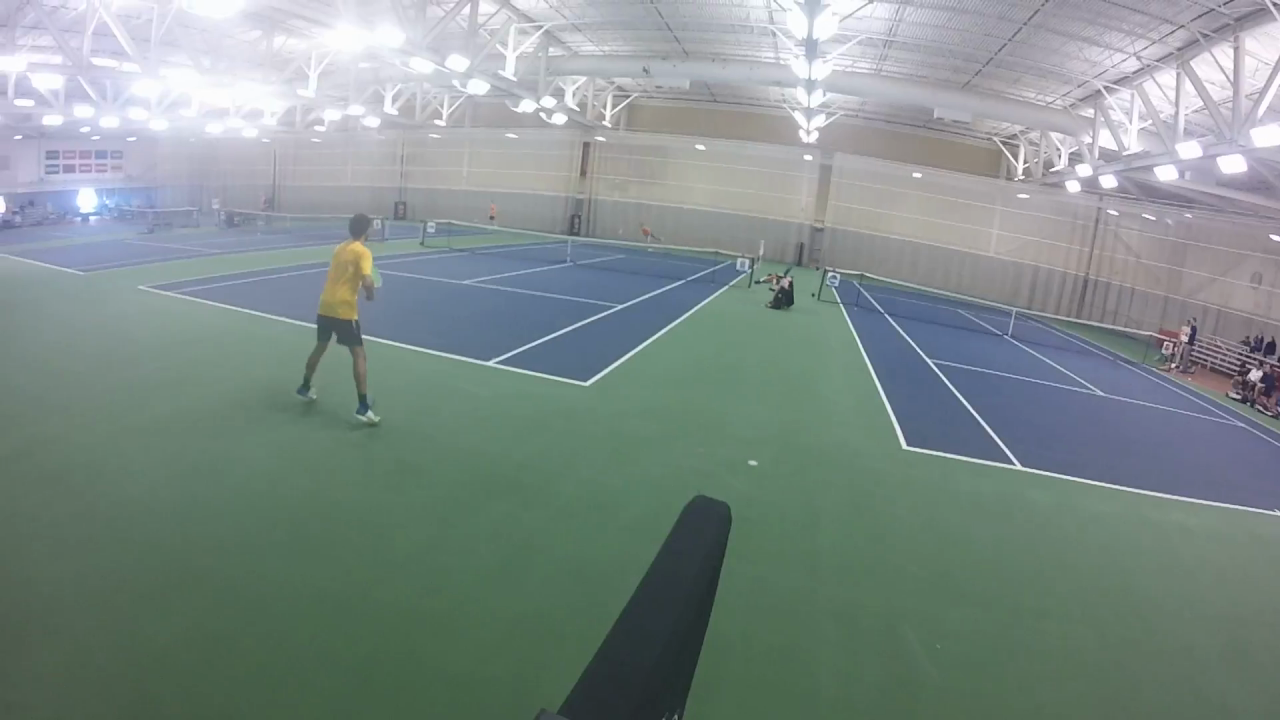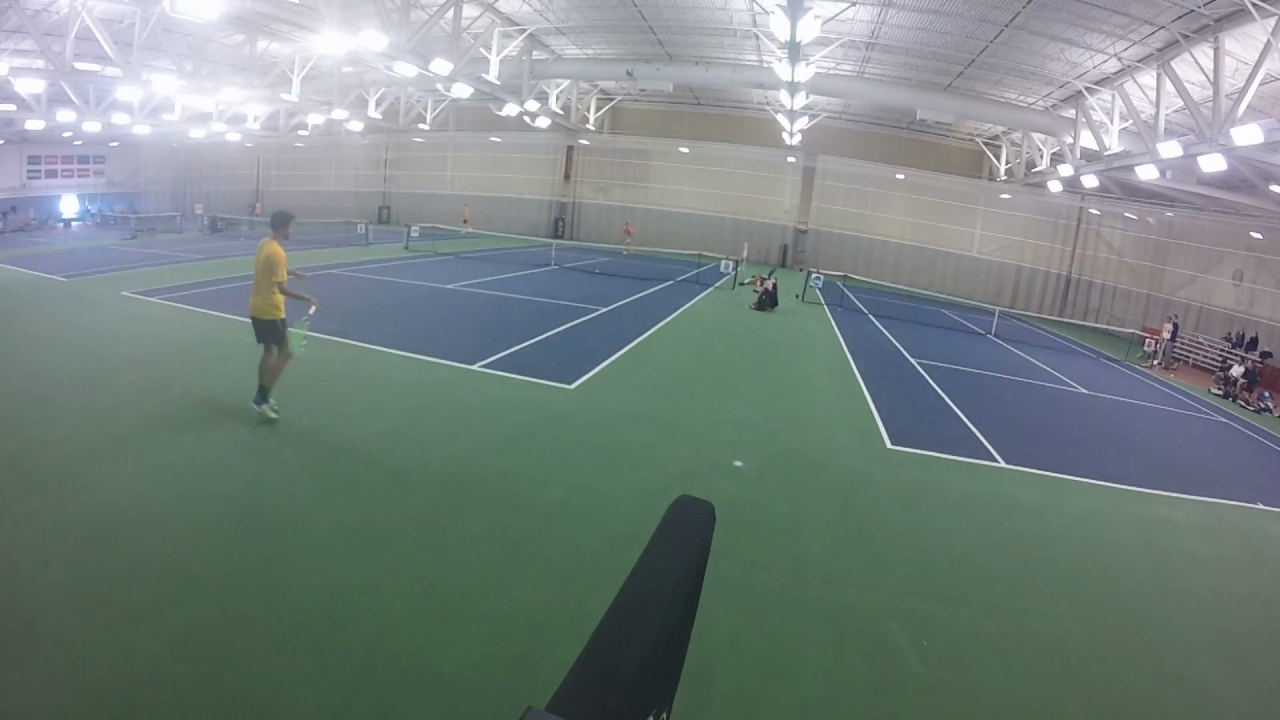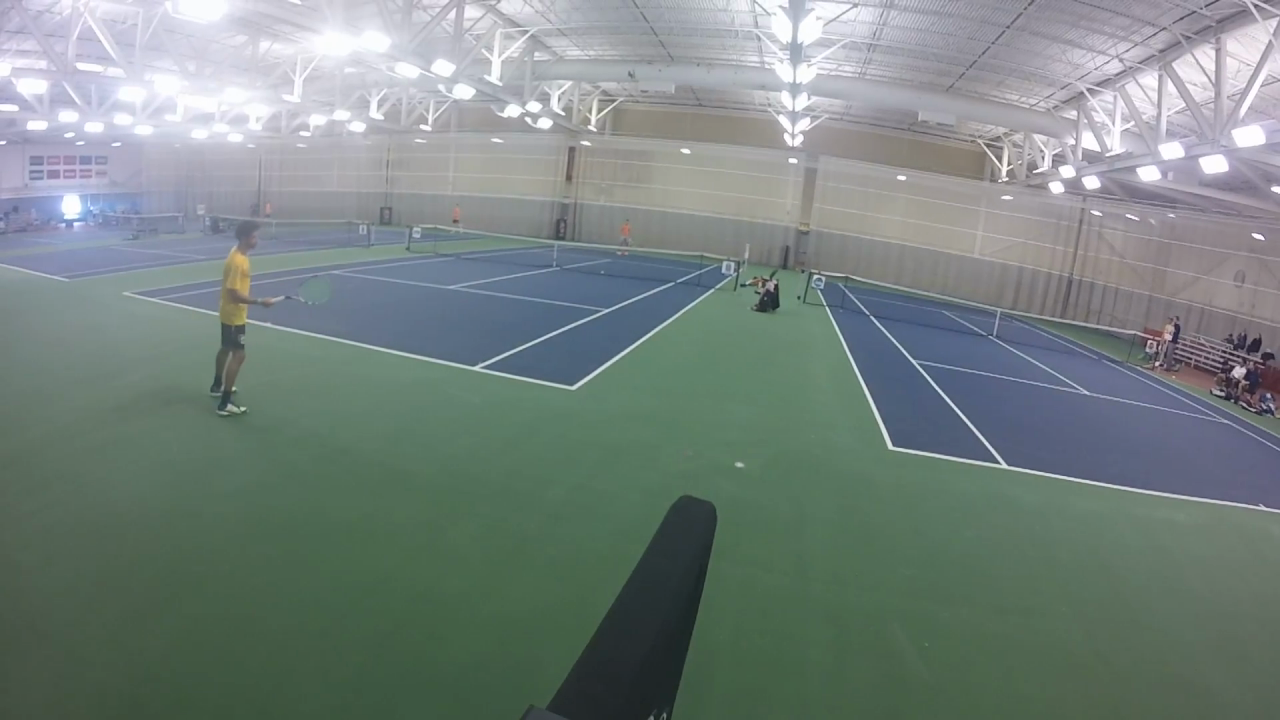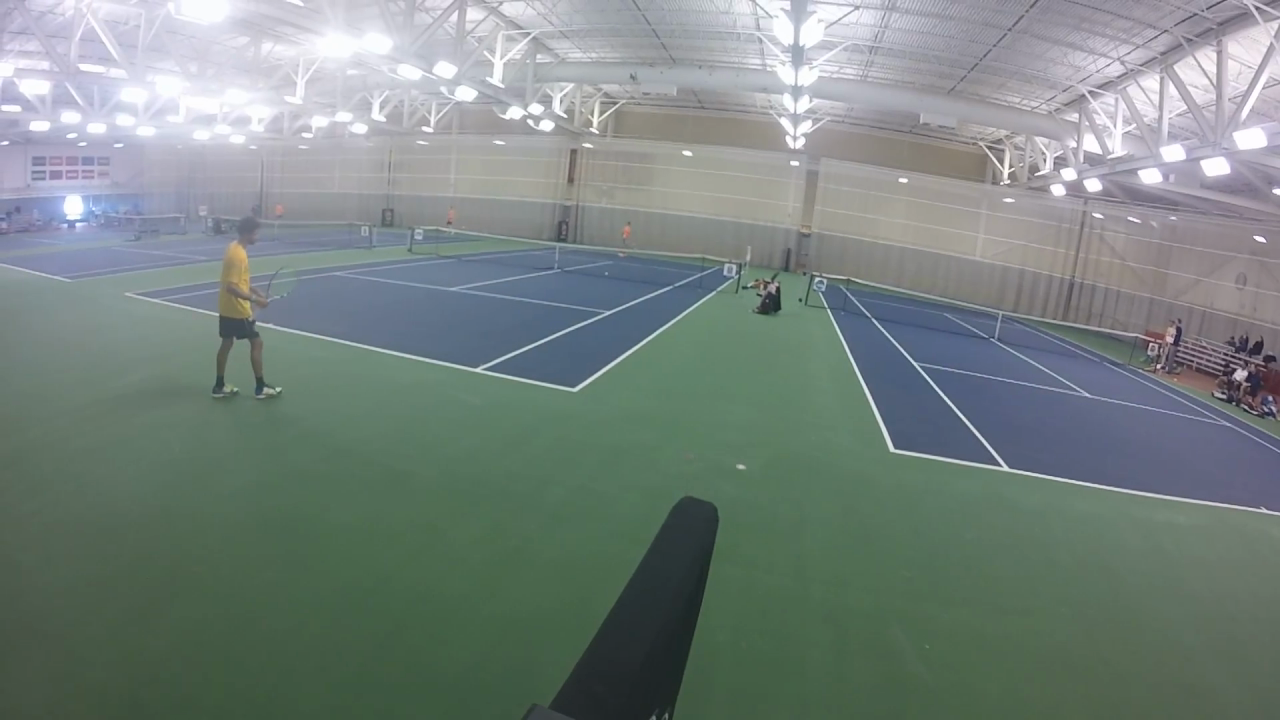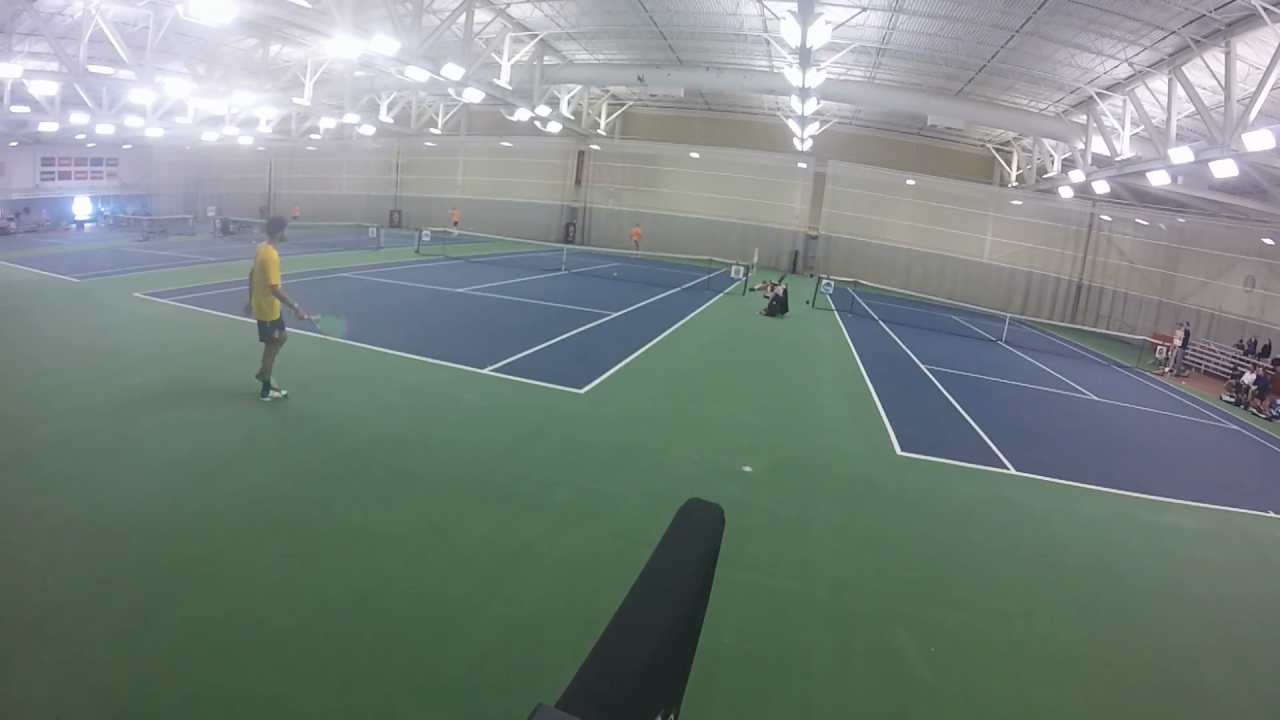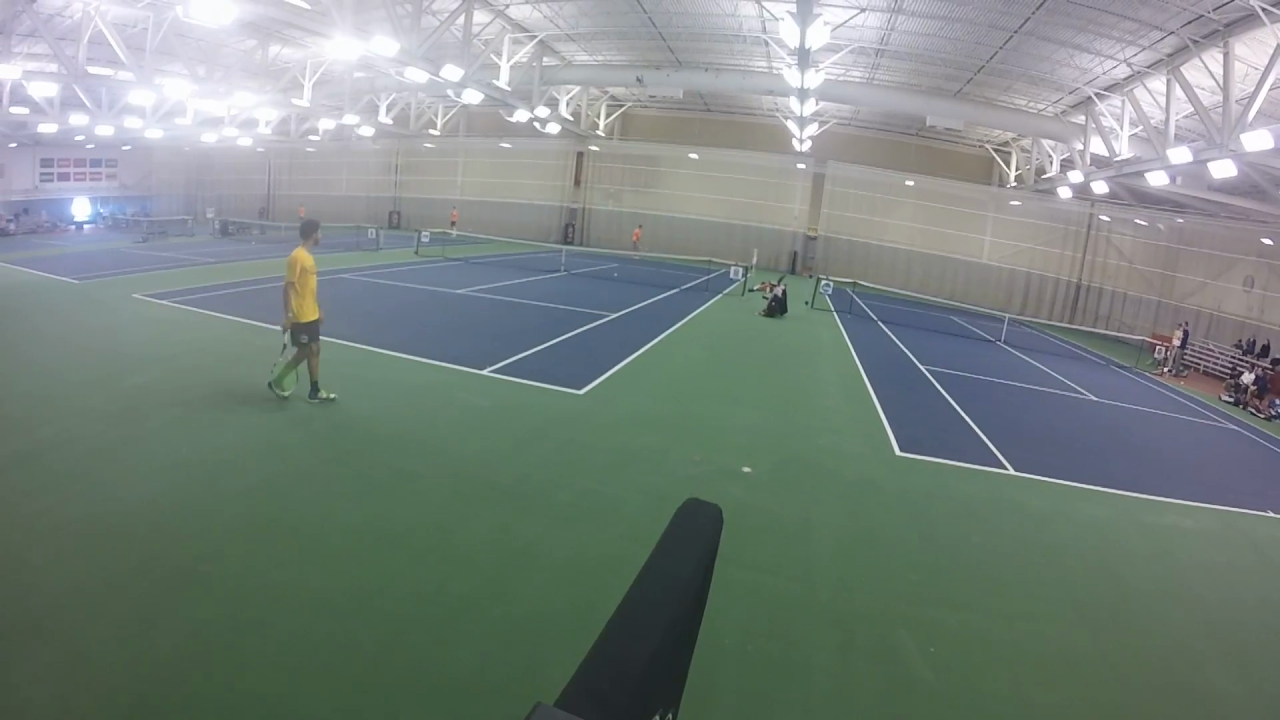
dt=0.5s
person 1, frame 1
left shoulder: (339, 249)
right shoulder: (363, 252)
right elbow: (367, 282)
left wrist: (356, 286)
right wrist: (370, 294)
left hip: (325, 307)
right hip: (344, 311)
left knee: (320, 347)
right knee: (359, 355)
left ankle: (305, 387)
right ankle: (363, 407)
person 1, frame 2
left shoulder: (264, 244)
right shoulder: (276, 253)
right elbow: (282, 287)
left wrist: (290, 272)
right wrist: (306, 298)
left hip: (257, 308)
right hip: (270, 311)
left knee: (269, 351)
right knee: (284, 353)
left ankle: (263, 397)
right ankle: (263, 398)
person 1, frame 3
left shoulder: (239, 253)
right shoulder: (237, 261)
right elbow: (234, 294)
left wrist: (254, 301)
right wrist: (260, 302)
left hip: (231, 312)
right hip: (233, 315)
left knee: (226, 348)
right knee: (238, 355)
left ankle: (217, 385)
right ankle: (224, 403)
person 1, frame 4
left shoulder: (233, 247)
right shoulder: (238, 255)
right elbow: (231, 287)
left wrist: (256, 291)
right wrist: (255, 299)
left hip: (226, 308)
right hip: (238, 310)
left knee: (226, 344)
right knee: (256, 343)
left ankle: (219, 386)
right ankle: (260, 387)
person 1, frame 5
left shoulder: (262, 248)
right shoulder: (271, 256)
left elbow: (252, 275)
right elbow: (275, 289)
left wrist: (251, 300)
right wrist: (295, 307)
left hip: (263, 306)
right hip: (268, 310)
left knee: (282, 337)
right knee: (271, 347)
left ankle: (263, 373)
right ankle: (266, 390)
person 1, frame 6
left shoulder: (308, 256)
right shoulder: (297, 257)
right elbow: (289, 288)
left wrist: (318, 312)
right wrist: (289, 316)
left hip: (312, 314)
right hip: (300, 316)
left knee: (315, 350)
right knee: (304, 353)
left ankle: (315, 391)
right ankle: (276, 382)
